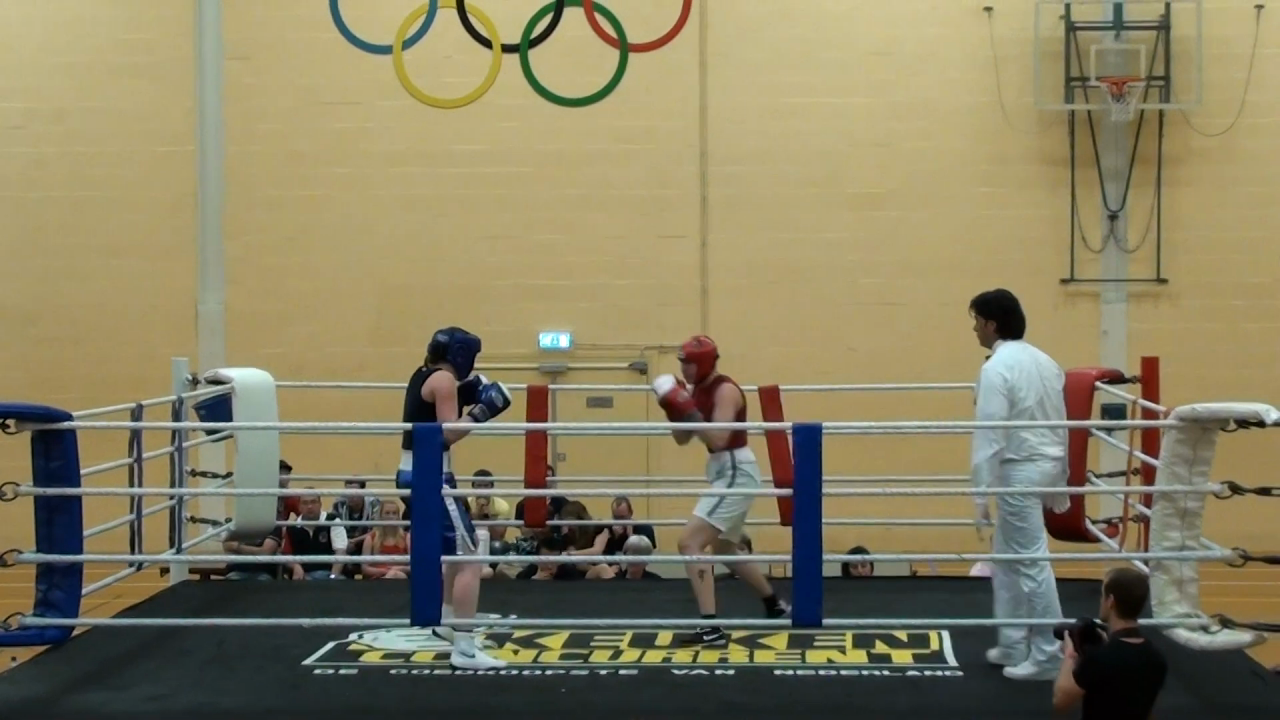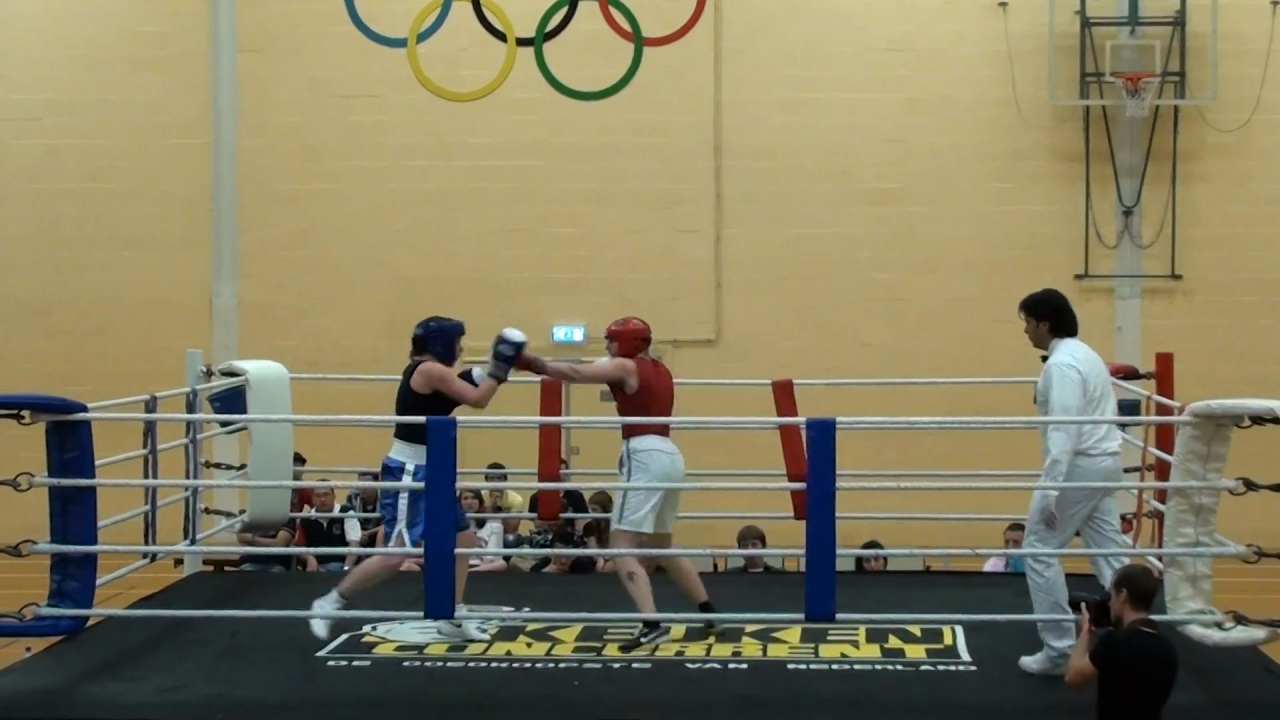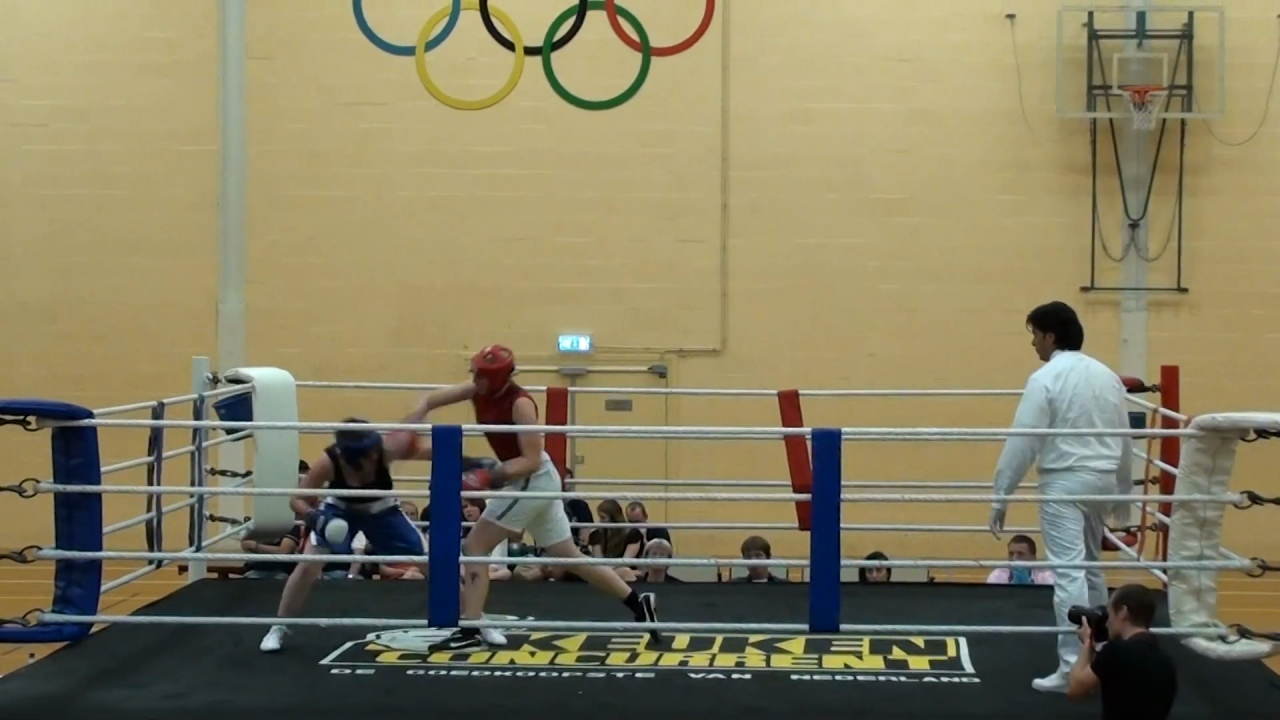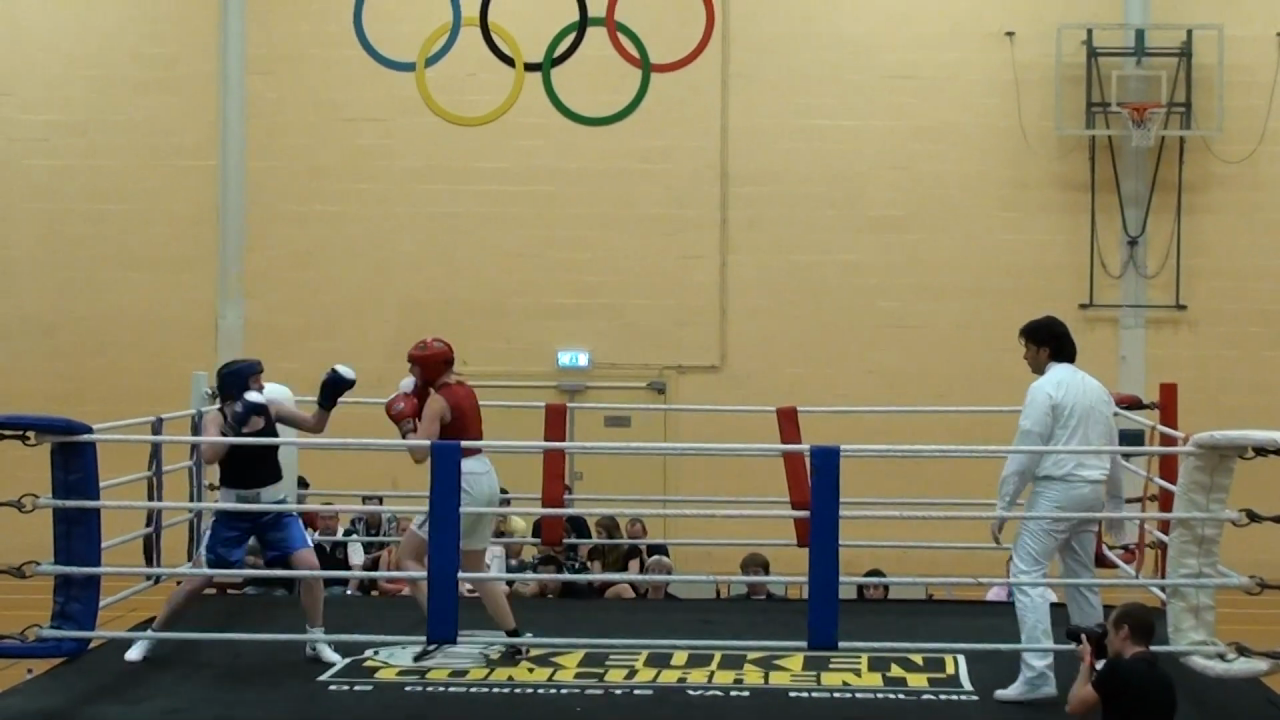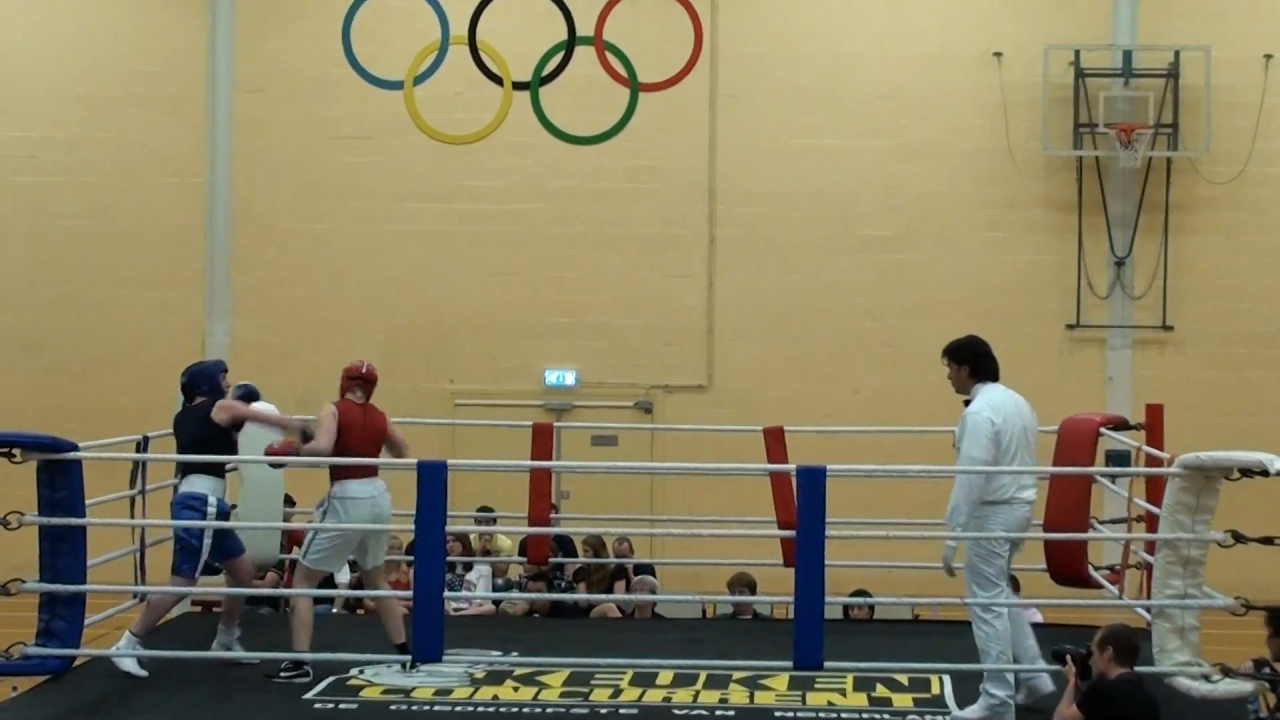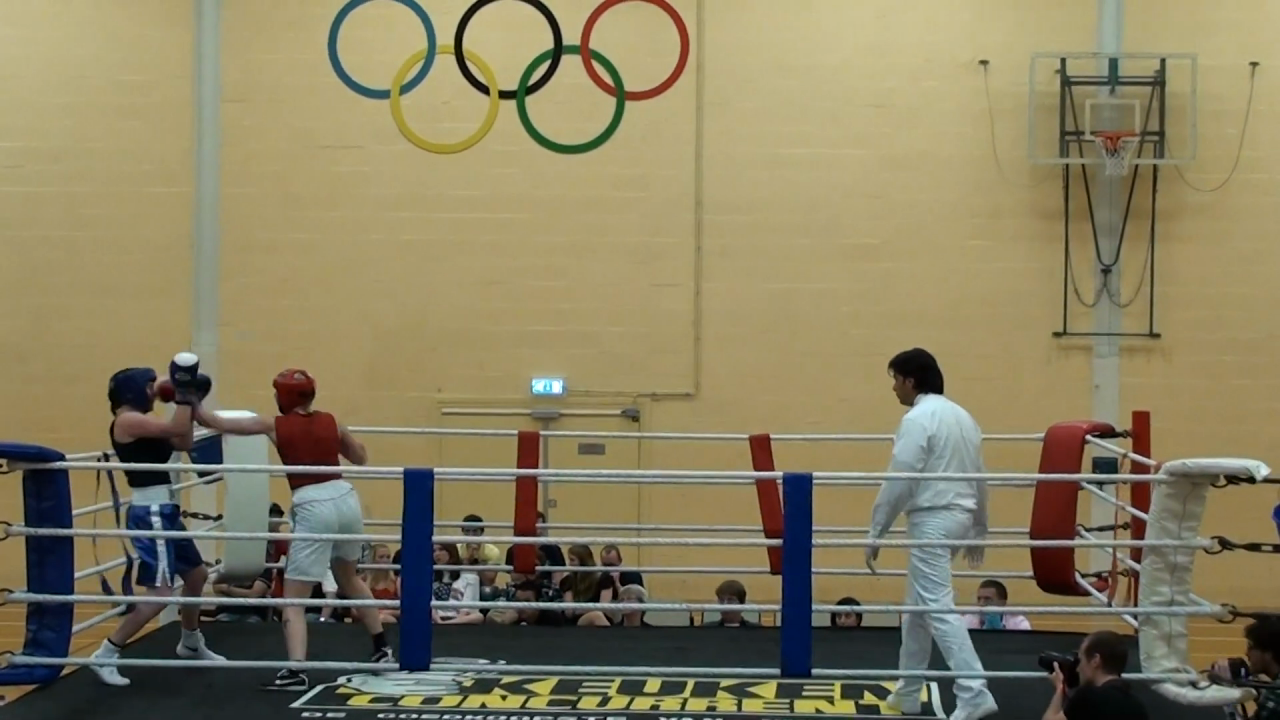
dt=0.5s
person 1, frame 1
left shoulder: (998, 367)
right shoulder: (1046, 363)
left elbow: (989, 434)
right elbow: (1060, 426)
left wrist: (980, 492)
right wrist: (1061, 484)
left hip: (1017, 472)
right hip: (1046, 468)
left knee: (1030, 564)
right knee: (1009, 556)
left ankle: (1048, 657)
right ankle: (1012, 644)
person 1, frame 2
left shoulder: (1062, 363)
right shoulder: (1089, 358)
left elbow: (1064, 430)
left wrist: (1049, 488)
left hip: (1079, 468)
right hip: (1106, 465)
left knee: (1039, 551)
right knee: (1111, 557)
left ankle: (1057, 649)
person 1, frame 3
left shoulder: (1045, 379)
right shoulder: (1108, 376)
left elbow: (1022, 443)
right elbow: (1124, 439)
left wrist: (1001, 497)
right wrist: (1123, 491)
left hip: (1064, 482)
right hip: (1102, 480)
left knee: (1068, 572)
right knee: (1090, 565)
left ankle: (1075, 668)
person 1, frame 4
left shoulder: (1045, 388)
right shoulder: (1096, 389)
left elbow: (1025, 451)
right elbow: (1108, 448)
left wrist: (1004, 505)
right wrist: (1114, 503)
left hip: (1056, 492)
right hip: (1091, 491)
left knee: (1026, 577)
right knee: (1082, 580)
left ankle: (1036, 676)
person 1, frame 5
left shoulder: (980, 412)
right shoulder: (1018, 403)
left elbow: (970, 479)
left wrist: (953, 536)
left hip: (994, 514)
right hip: (1020, 509)
left knee: (987, 604)
right knee: (1001, 597)
right ankle: (1036, 676)
person 1, frame 6
left shoulder: (916, 419)
right shoulder: (962, 417)
left elbow: (896, 483)
right elbow: (978, 480)
left wrist: (876, 533)
right wrist: (980, 530)
left hip: (931, 520)
right hip: (960, 519)
left knee: (937, 609)
right knee: (922, 601)
person 2, frame 1
left shoulder: (726, 390)
right shoulder: (697, 390)
left elbow: (717, 440)
right elbow: (682, 439)
left wrist: (688, 410)
right wrist: (673, 410)
left hip: (736, 475)
right hip: (725, 475)
left knee: (689, 543)
right knee: (724, 550)
left ankle: (711, 626)
right ankle: (775, 605)
person 2, frame 2
left shoulder: (628, 368)
right shoulder: (663, 372)
left elbow: (578, 373)
left wrist: (533, 362)
left hip: (645, 461)
right hip: (670, 459)
left knee: (622, 553)
right knee: (660, 550)
left ankle: (651, 626)
right ankle: (706, 611)
person 2, frame 3
left shoulder: (520, 403)
right shoulder: (479, 390)
left elbow: (531, 461)
right elbow: (436, 399)
left wrist: (492, 477)
left hip: (532, 481)
right hip: (525, 481)
left knee: (474, 547)
right knee: (571, 557)
left ankle: (469, 631)
right ankle: (636, 603)
person 2, frame 4
left shoulder: (437, 399)
right shoulder: (465, 390)
left elbow: (420, 453)
left wrist: (405, 421)
left hip: (462, 484)
right hip: (485, 479)
left knee: (408, 555)
right knee: (474, 569)
right ankle: (515, 640)
person 2, frame 5
left shoulder: (333, 411)
right shoulder: (380, 417)
left elbow: (322, 447)
right elbow: (403, 451)
left wrist: (292, 450)
left hip: (346, 504)
right hip: (377, 500)
left knee: (302, 583)
right knee: (375, 582)
left ankle: (300, 664)
right ankle: (405, 652)
person 2, frame 6
left shoulder: (274, 424)
right shoulder: (330, 421)
left elbow: (221, 425)
right elbow: (360, 459)
left hip: (312, 510)
right hip: (346, 501)
left knee: (294, 600)
right knee: (348, 577)
left ankle: (296, 672)
right ankle: (381, 647)
person 3, frame 1
left shoulder: (422, 376)
right shoulder: (444, 379)
right elbow: (449, 434)
left wrist: (463, 397)
right wrist: (482, 411)
left hip: (412, 476)
left knee: (459, 553)
right knee: (470, 560)
left ankle: (446, 619)
right ankle: (465, 648)
person 3, frame 2
left shoulder: (434, 372)
right shoulder: (428, 369)
left elbow: (441, 407)
right elbow: (476, 400)
left wrist: (468, 380)
right wrist: (501, 366)
left hip: (425, 472)
right hip: (406, 472)
left knee: (464, 540)
right knee: (397, 555)
left ankle: (451, 619)
right ankle: (330, 603)
person 3, frame 3
left shoulder: (384, 448)
right shoulder: (327, 461)
right elbow: (297, 498)
right wrist: (314, 520)
left hip: (382, 512)
right hip: (341, 512)
right knee: (308, 566)
right ankle: (279, 628)
person 3, frame 4
left shoulder: (270, 408)
right shoulder: (216, 418)
left elbow: (314, 427)
right elbow: (207, 455)
left wrist: (330, 398)
right wrist: (237, 424)
left hip: (275, 507)
right hip: (232, 511)
left knee: (309, 566)
right knee: (197, 581)
left ankle: (317, 641)
right ankle: (151, 637)
person 3, frame 5
left shoulder: (183, 417)
right shoulder: (223, 409)
right elbow: (268, 418)
right wrist: (301, 430)
left hip: (199, 501)
right hip: (202, 502)
left knee: (244, 569)
right knee: (181, 584)
left ankle: (226, 641)
right ankle: (127, 646)
person 3, frame 6
left shoulder: (142, 423)
right shoulder: (128, 421)
left elbow: (181, 442)
right elbow: (174, 429)
left wrist: (189, 399)
right wrist: (184, 395)
left hip: (163, 511)
right hip: (150, 515)
left knee: (196, 576)
right knee: (159, 594)
left ankle: (193, 644)
right ankle: (105, 656)
